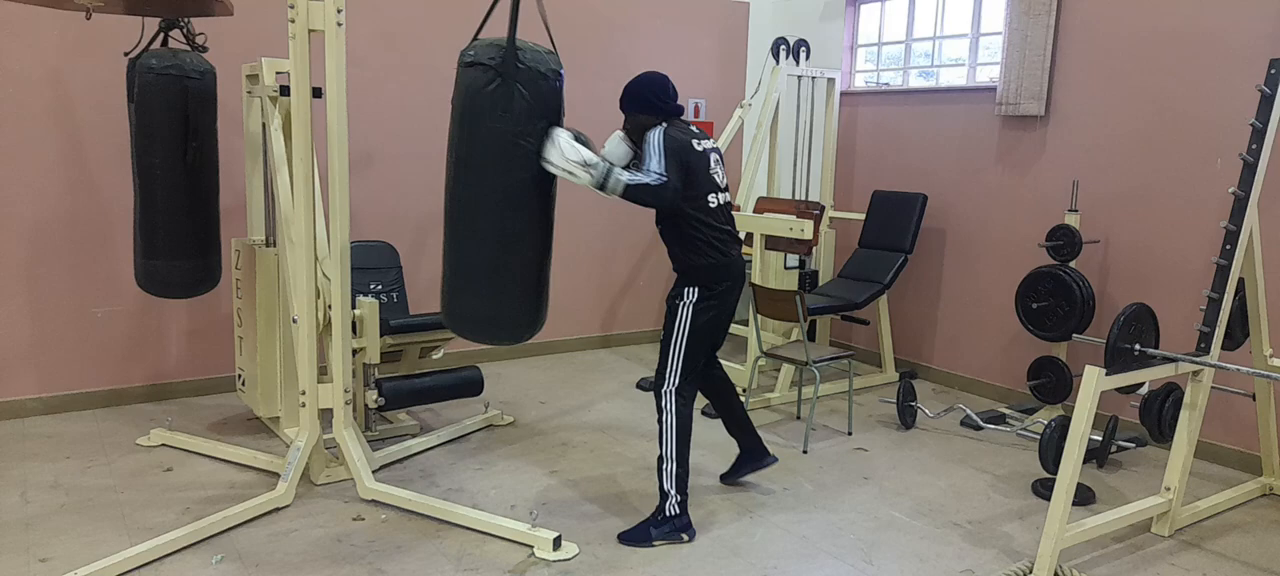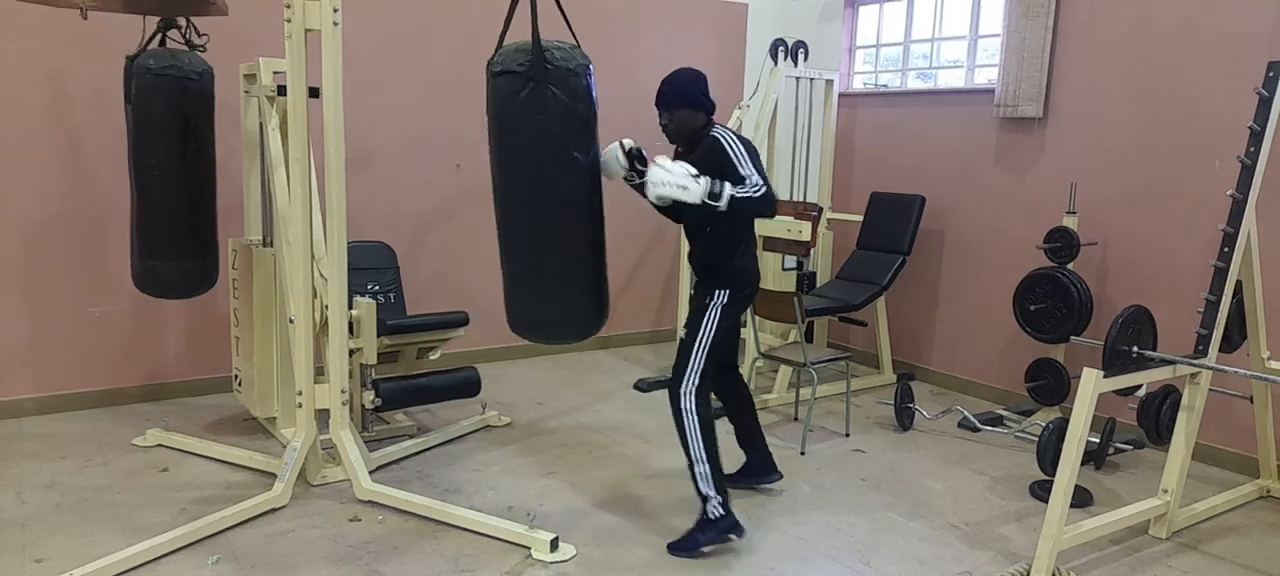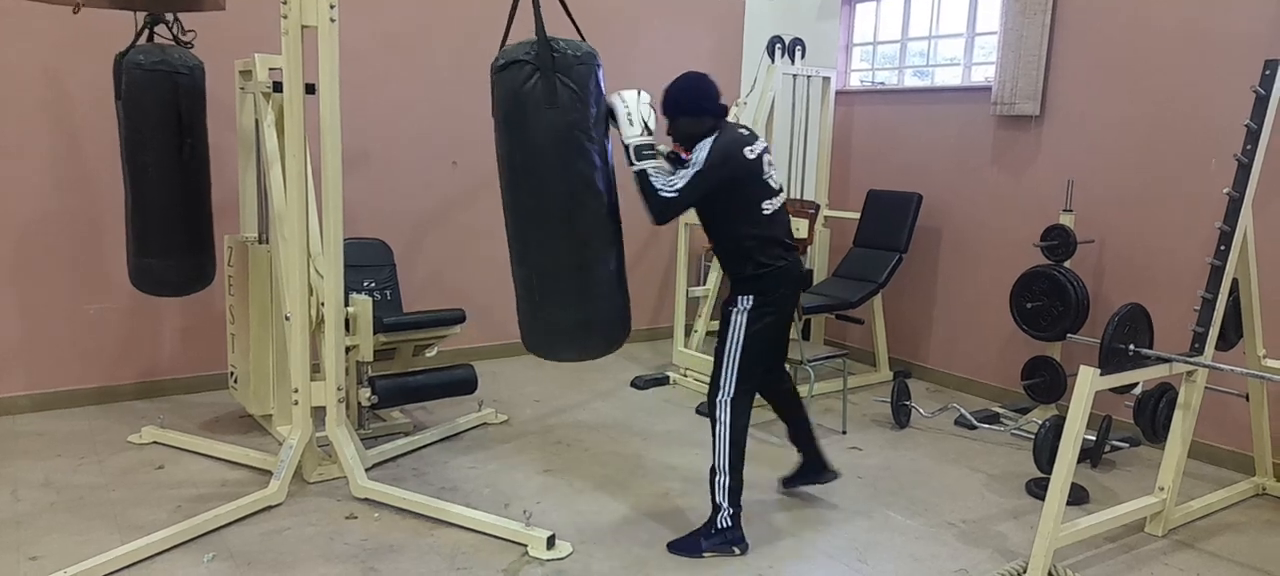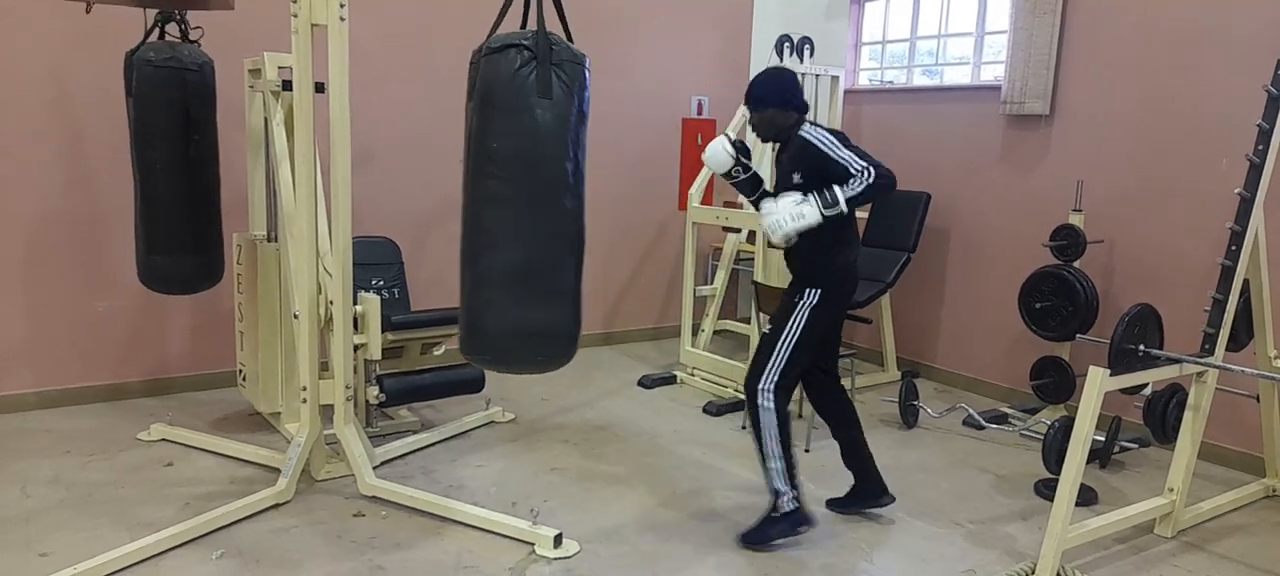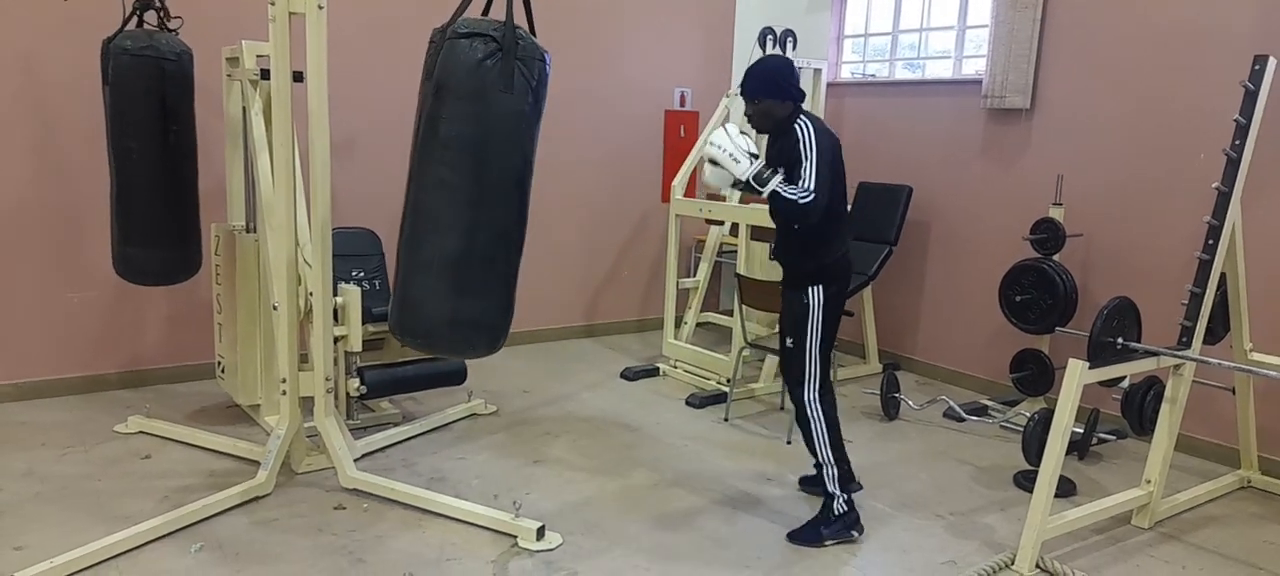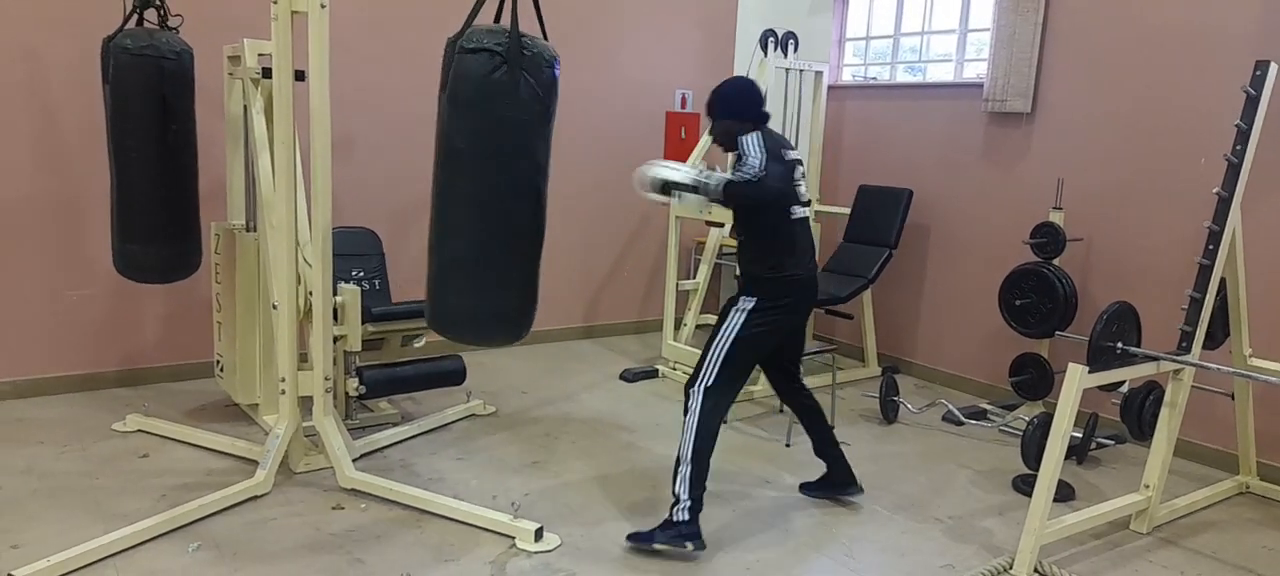
dt=0.4s
person 1, frame 1
left shoulder: (662, 139)
right shoulder: (696, 139)
left elbow: (655, 187)
left wrist: (585, 166)
right wrist: (620, 166)
left hip: (701, 280)
right hip: (727, 270)
left knee: (672, 387)
right knee: (700, 366)
left ankle: (673, 515)
right ankle: (752, 449)
person 1, frame 2
left shoulder: (727, 144)
right shoulder: (687, 149)
left elbow: (765, 202)
right elbow: (679, 212)
left wrist: (701, 186)
right wrist: (638, 174)
left hip: (726, 282)
right hip: (718, 278)
left knee: (687, 391)
right knee: (723, 373)
left ankle: (719, 516)
right ankle: (760, 464)
person 1, frame 3
left shoulder: (714, 149)
right shoulder: (743, 138)
left elbow: (663, 207)
left wrist: (639, 144)
right wrist: (661, 158)
left hip: (757, 287)
right hip: (782, 274)
left knee: (729, 399)
right knee: (769, 374)
left ankle: (725, 528)
right ankle: (812, 460)
person 1, frame 4
left shoulder: (814, 140)
right shoulder: (790, 148)
left elbow: (880, 180)
right elbow: (777, 208)
left wrist: (815, 208)
right wrist: (741, 168)
left hip: (823, 282)
right hip: (817, 279)
left knee: (765, 386)
right knee: (821, 381)
left ankle: (787, 506)
right ankle: (869, 486)
person 1, frame 5
left shoulder: (810, 135)
right shoulder: (785, 136)
left elbow: (807, 205)
left wrist: (749, 170)
right wrist: (744, 164)
left hip: (819, 279)
right hip: (806, 274)
left knee: (806, 391)
right knee: (806, 378)
left ankle: (841, 510)
right ankle: (836, 474)
person 1, frame 6
left shoulder: (755, 146)
right shoulder: (779, 149)
left elbow: (756, 187)
right wrist: (713, 185)
left hip: (769, 293)
right hip: (797, 286)
left knee: (705, 390)
right knee: (787, 381)
left ankle: (682, 522)
right ankle: (840, 476)
